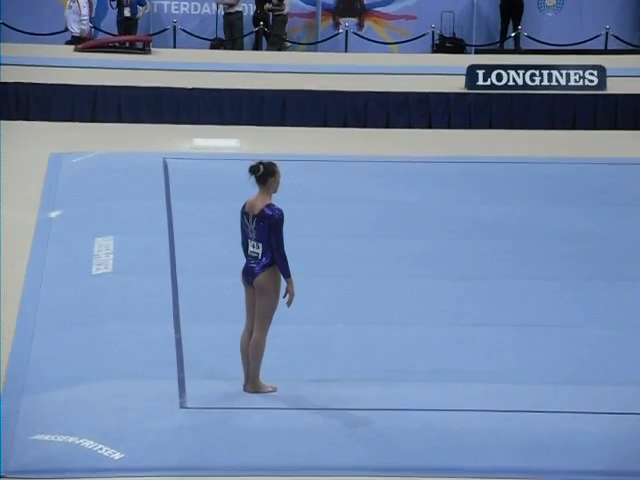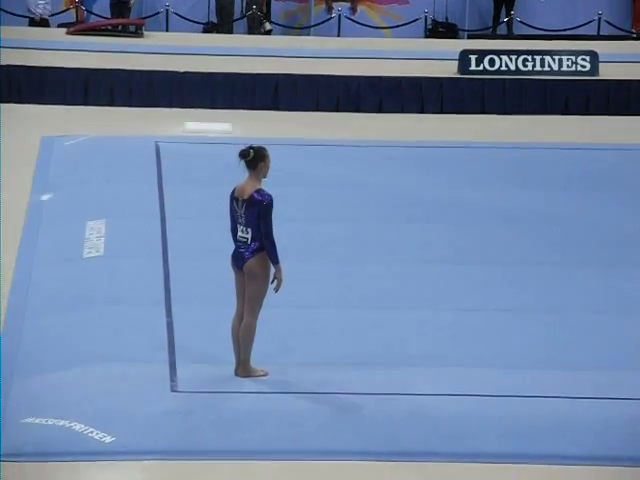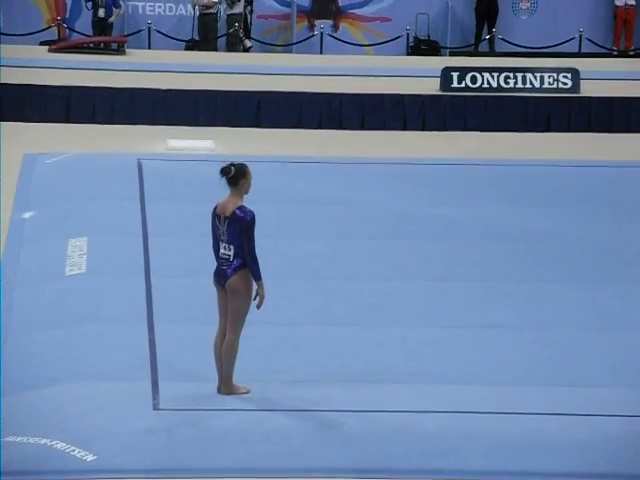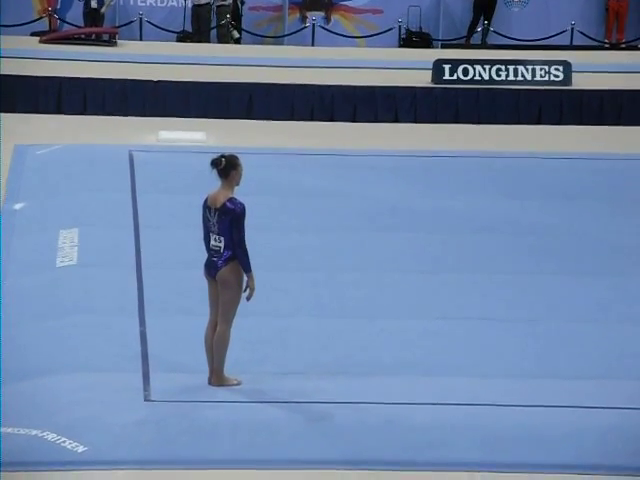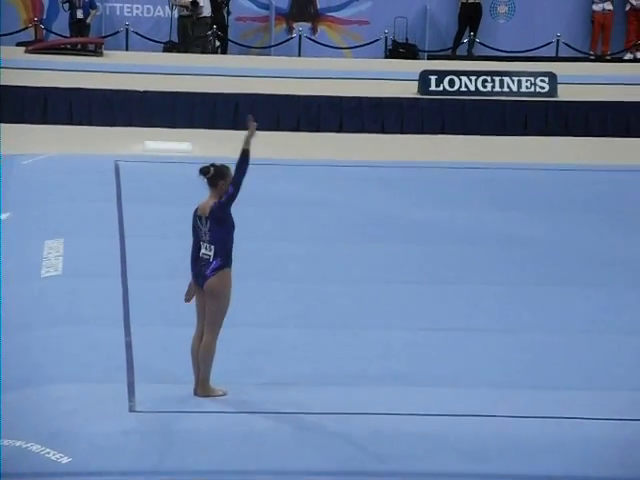
dt=1s
person 1, frame 1
left shoulder: (245, 207)
right shoulder: (274, 212)
right elbow: (278, 250)
right wrist: (289, 281)
left hip: (248, 270)
right hip: (266, 274)
left knee: (249, 327)
right knee: (260, 330)
left ankle: (248, 379)
right ankle: (254, 382)
person 1, frame 2
left shoulder: (235, 192)
right shoulder: (264, 198)
left elbow: (233, 228)
right elbow: (267, 236)
right wrist: (277, 267)
left hip: (238, 255)
right hip: (256, 260)
left knee: (240, 312)
right knee: (251, 315)
left ankle: (239, 363)
right ankle: (245, 366)
person 1, frame 3
left shoulder: (217, 209)
right shoulder: (246, 215)
left elbow: (215, 246)
right elbow: (250, 252)
right wrist: (260, 284)
left hip: (220, 273)
right hip: (238, 276)
left knee: (222, 329)
right knee: (233, 332)
left ankle: (222, 382)
right ankle: (227, 384)
person 1, frame 4
left shoulder: (208, 200)
right shoulder: (236, 206)
left elbow: (206, 237)
right elbow: (240, 244)
right wrist: (250, 276)
left hip: (211, 264)
right hip: (229, 268)
left knee: (213, 320)
right knee: (224, 324)
left ankle: (213, 373)
right ankle: (218, 376)
person 1, frame 5
left shoulder: (199, 210)
right shoulder: (221, 209)
left elbow: (195, 251)
right elbow: (238, 179)
left wrist: (193, 282)
right wrist: (247, 142)
left hip: (202, 275)
right hip: (218, 277)
left knee: (202, 331)
right knee: (211, 334)
left ankle: (199, 383)
right ankle: (204, 385)
